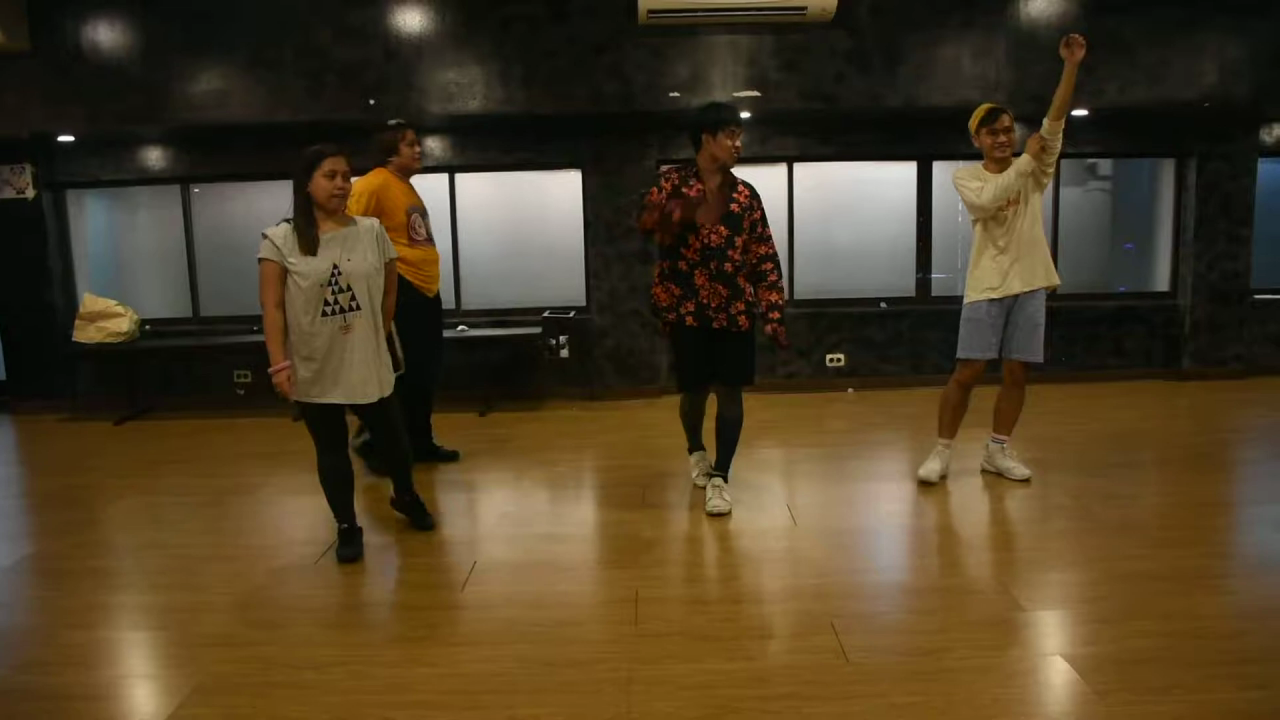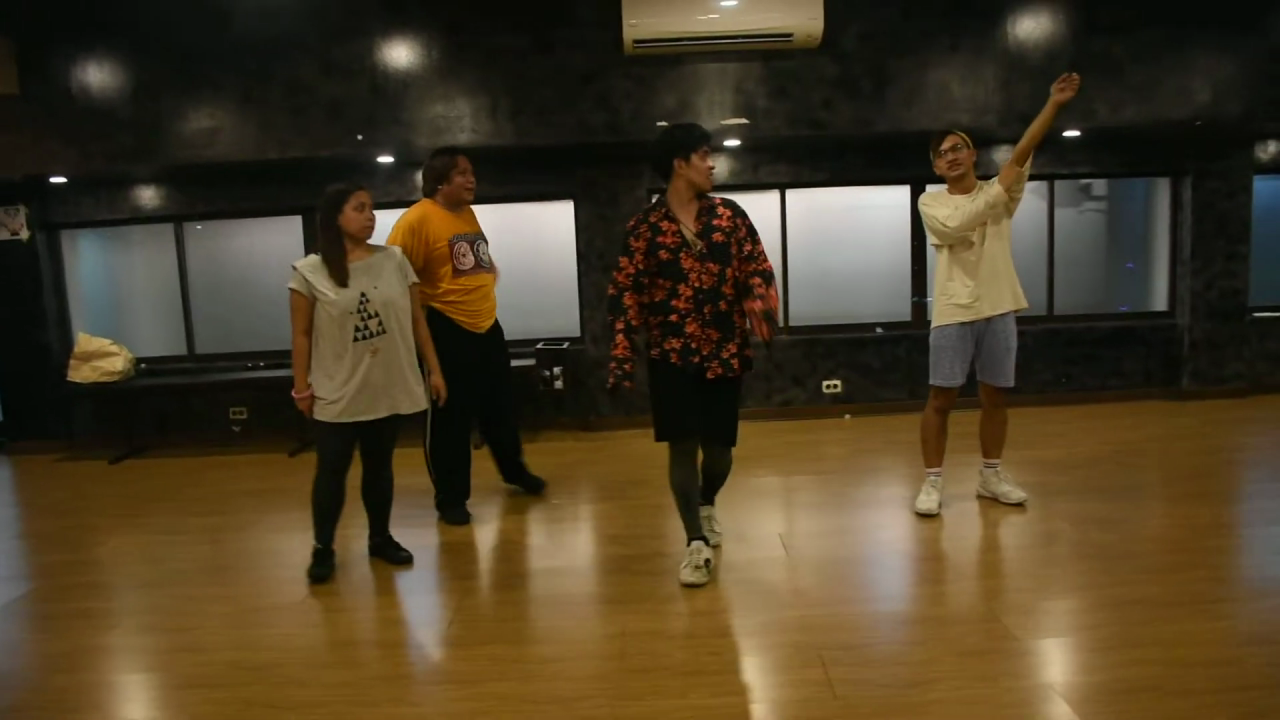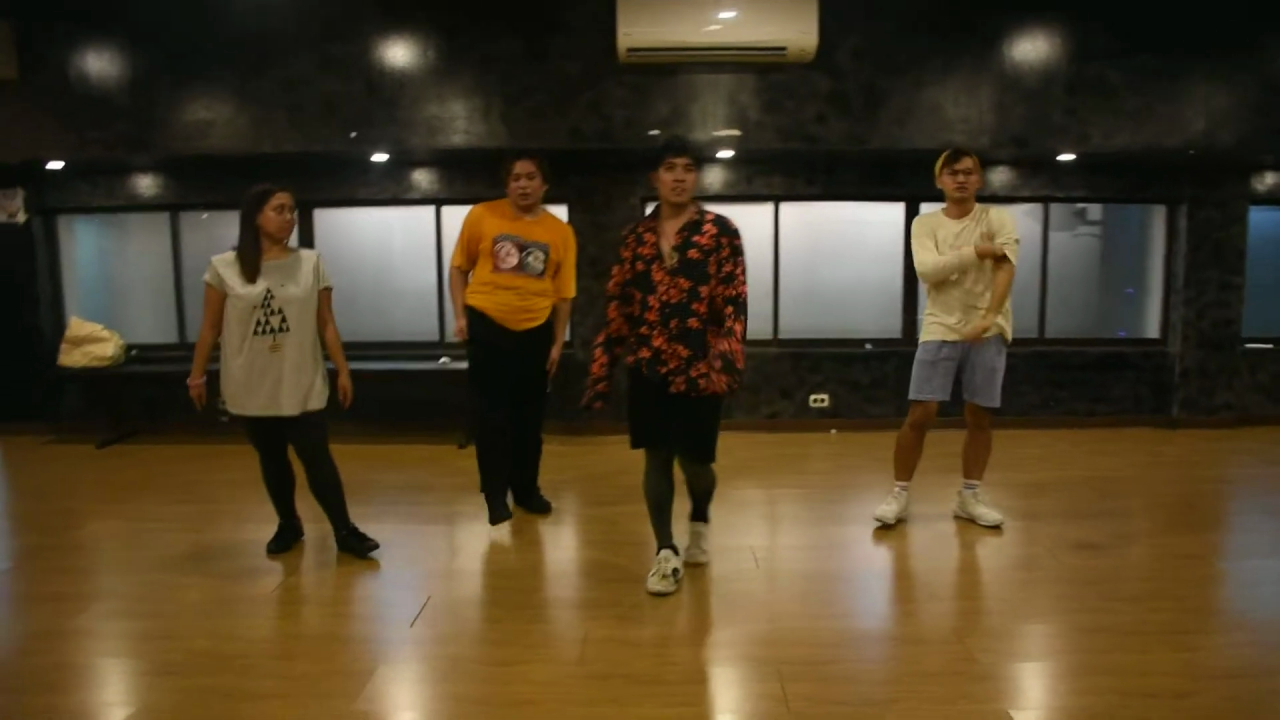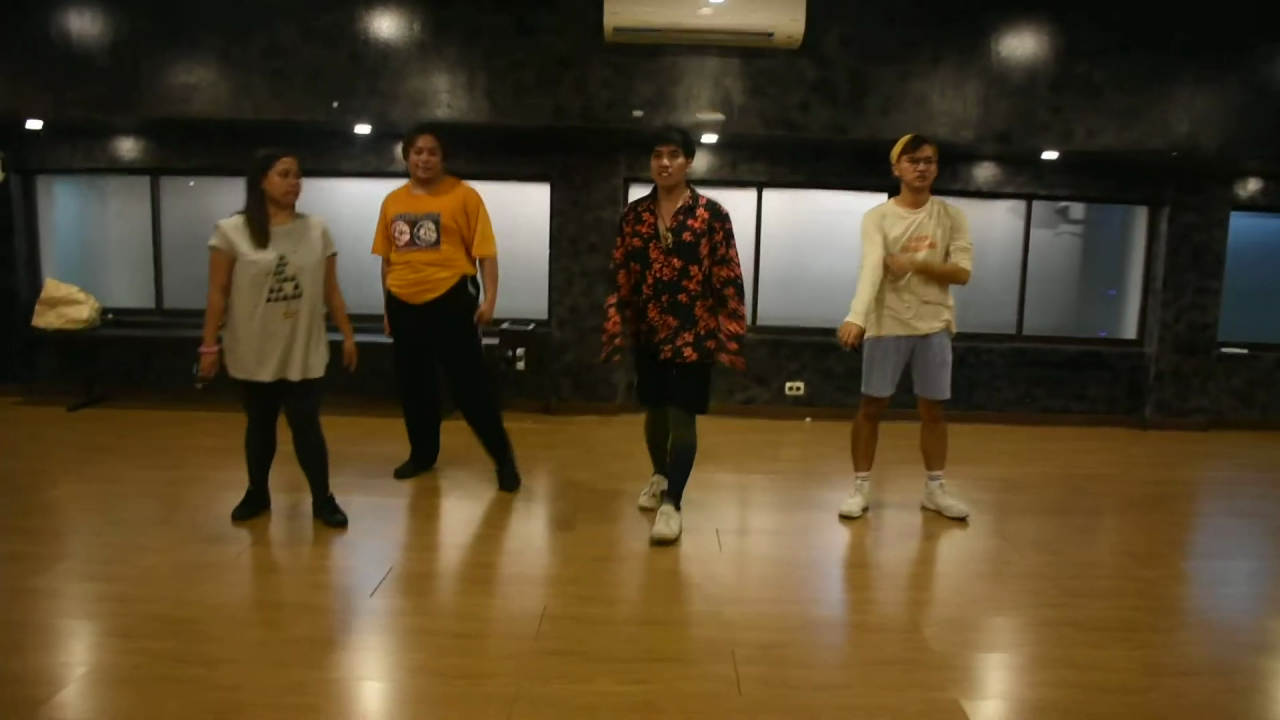
dt=1s
person 1, frame 1
left shoulder: (746, 194)
right shoulder: (673, 182)
left elbow: (764, 256)
right elbow: (648, 221)
left wrist: (773, 310)
right wrist: (693, 212)
left hip: (734, 310)
right hip: (686, 309)
left knee: (730, 392)
right knee: (694, 390)
left ankle: (719, 477)
right ankle: (696, 449)
person 1, frame 2
left shoulder: (730, 215)
right shoulder: (644, 227)
left elbow: (758, 271)
right elbow: (625, 294)
left wrist: (760, 306)
right wrist: (621, 355)
left hip: (724, 353)
right hip: (671, 356)
left knee: (719, 448)
right knee: (682, 447)
left ankle: (707, 504)
right ankle: (696, 543)
person 1, frame 3
left shoulder: (720, 231)
right shoulder: (637, 236)
left elbow: (732, 301)
right elbow: (618, 306)
left wrist: (727, 359)
right wrist: (600, 371)
left hip: (699, 368)
right hip: (647, 366)
left knee: (695, 461)
right knee: (656, 457)
left ankle: (700, 520)
right ankle: (666, 552)
person 1, frame 4
left shoulder: (712, 214)
right shoulder: (635, 214)
left elbow: (729, 279)
right elbow: (621, 276)
left wrist: (732, 338)
right wrist: (615, 328)
left hip: (693, 333)
right hip: (647, 331)
left knee: (682, 416)
right knee: (654, 411)
left ankle: (671, 505)
right ankle: (659, 476)
person 2, frame 1
left shoulder: (1035, 170)
right shoulder: (966, 176)
left elbow: (1055, 122)
right elbow: (987, 201)
left wrist: (1071, 65)
right wrist: (1024, 160)
left hip: (1030, 286)
right hip: (986, 289)
left knee: (1016, 373)
right knee: (967, 373)
left ankle: (997, 451)
right ankle: (942, 450)
person 2, frame 2
left shoulder: (1002, 193)
right shoulder: (930, 202)
left elbow: (1022, 152)
right elbow: (957, 226)
left wrist: (1053, 104)
right wrist: (997, 188)
left hip: (998, 309)
right hip: (953, 313)
left knee: (994, 396)
right knee: (941, 398)
left ankle: (991, 476)
right ankle: (932, 482)
person 2, frame 3
left shoulder: (996, 219)
right shoulder: (924, 224)
left elbow: (1005, 267)
right elbow: (927, 269)
left wrist: (989, 317)
right wrist: (975, 253)
left hip: (987, 332)
right hip: (940, 330)
left knee: (979, 417)
right knee: (920, 415)
left ankle: (970, 497)
right ankle: (900, 495)
person 2, frame 4
left shoulder: (951, 216)
right shoulder: (878, 217)
left elbow: (962, 272)
right elbow: (871, 267)
left wrist: (917, 265)
right wrist: (854, 317)
left hip: (934, 326)
right hip: (887, 325)
left knee: (933, 409)
right knee: (871, 407)
left ankle: (935, 489)
right ankle: (861, 487)
person 3, frame 1
left shoulder: (372, 232)
right shoulder: (279, 240)
left elbow: (389, 293)
right elbow: (272, 307)
right wrist: (279, 363)
left hip: (369, 363)
right hip: (313, 369)
left knee: (392, 435)
right knee: (331, 449)
left ankle: (406, 496)
right ankle: (347, 528)
person 3, frame 2
left shoulder: (394, 261)
right shoulder: (309, 272)
left elbow: (417, 321)
right elbow: (301, 334)
left wrist: (434, 369)
right wrist: (301, 388)
left hip: (389, 387)
right hip: (336, 393)
left knee: (379, 466)
right knee: (332, 470)
left ankle: (380, 538)
right ankle: (323, 549)
person 3, frame 3
left shoulder: (310, 263)
right shoulder: (224, 267)
left elbow: (326, 324)
right elbow: (211, 327)
left wrist: (343, 370)
right wrist: (197, 374)
left hip: (302, 384)
right hip: (251, 387)
left knee: (316, 457)
right knee: (271, 459)
left ankle: (344, 530)
right ankle: (288, 525)
person 3, frame 4
left shoulder: (316, 230)
right shoulder: (232, 231)
left elbow: (330, 290)
right elbow: (218, 292)
left wrist: (347, 335)
right wrist: (209, 345)
left hip: (304, 351)
right hip: (255, 351)
left knee: (306, 424)
right knee: (259, 423)
left ankle: (322, 498)
right ankle: (257, 493)
person 4, frame 1
left shoulder: (406, 186)
right shoulder: (373, 186)
left hip: (425, 291)
right hip: (397, 291)
left knee: (424, 372)
right knee: (402, 371)
left ankle: (420, 444)
right ankle: (373, 442)
person 4, frame 2
left shoulder: (467, 213)
right shoulder: (416, 221)
left hip: (487, 326)
right hip: (445, 331)
left knee: (500, 405)
right knee: (449, 417)
left ankle: (515, 469)
right ankle: (450, 498)
person 4, frame 3
left shoulder: (561, 231)
right shoulder: (481, 216)
left elbow: (563, 294)
right elbow: (459, 268)
left wrist: (558, 342)
right wrist: (461, 315)
left hip: (535, 332)
right hip: (487, 326)
left knee: (529, 416)
right knee: (491, 412)
left ankle: (526, 489)
right ankle: (496, 493)
person 4, frame 4
left shoulder: (464, 196)
right shoulder: (392, 201)
left elbow: (485, 252)
right elbow: (388, 259)
left wrist: (489, 297)
right wrist: (388, 307)
left hip: (452, 300)
right hip: (404, 306)
left knee: (470, 381)
right knee: (414, 385)
left ankle: (503, 456)
right ankle: (422, 454)
